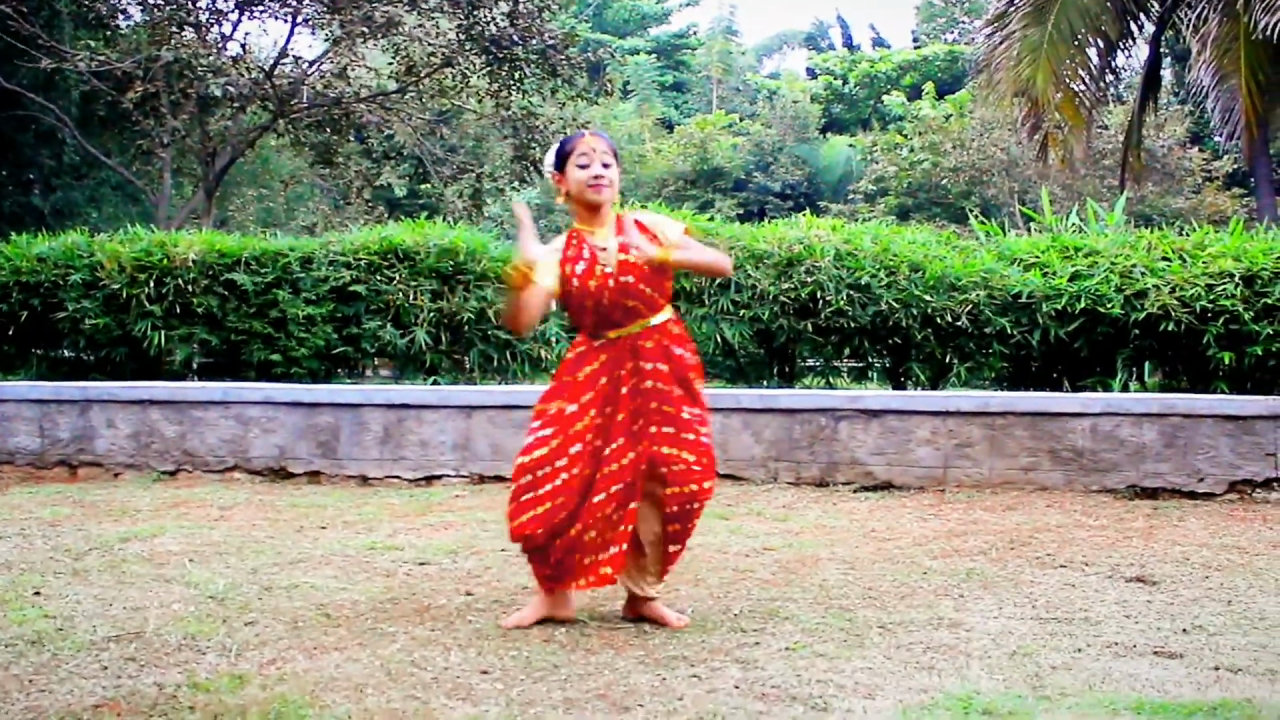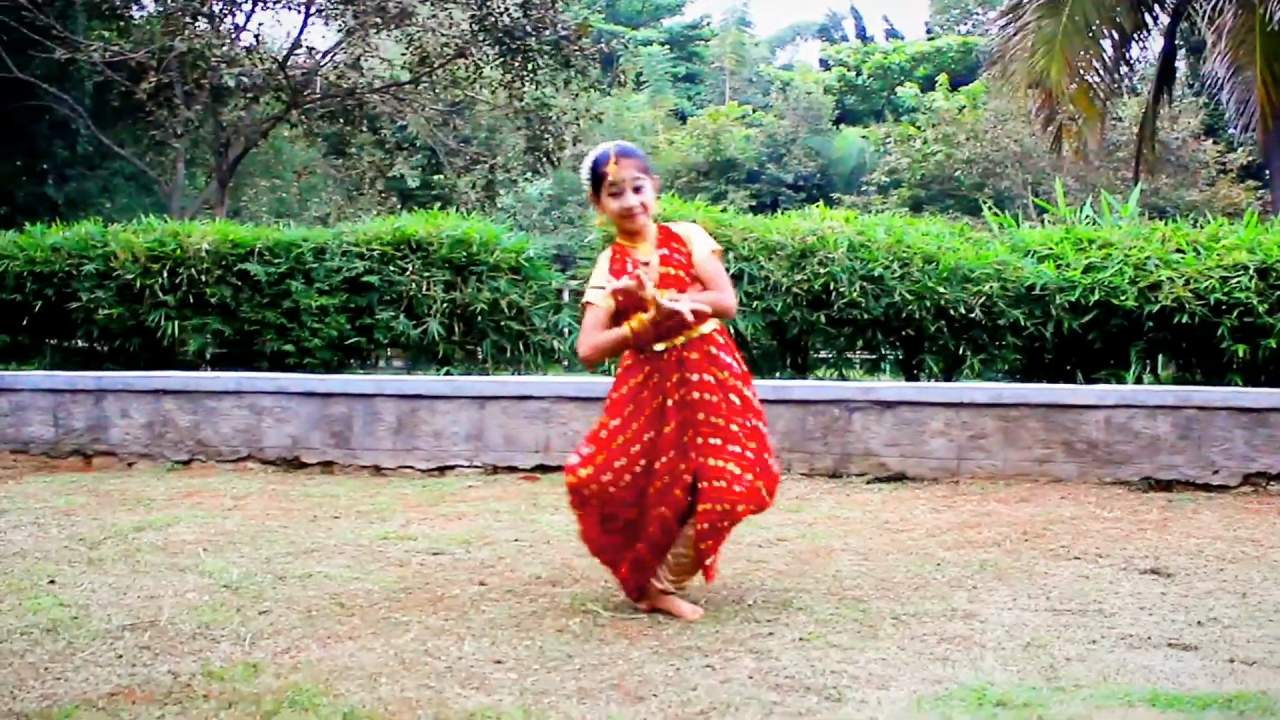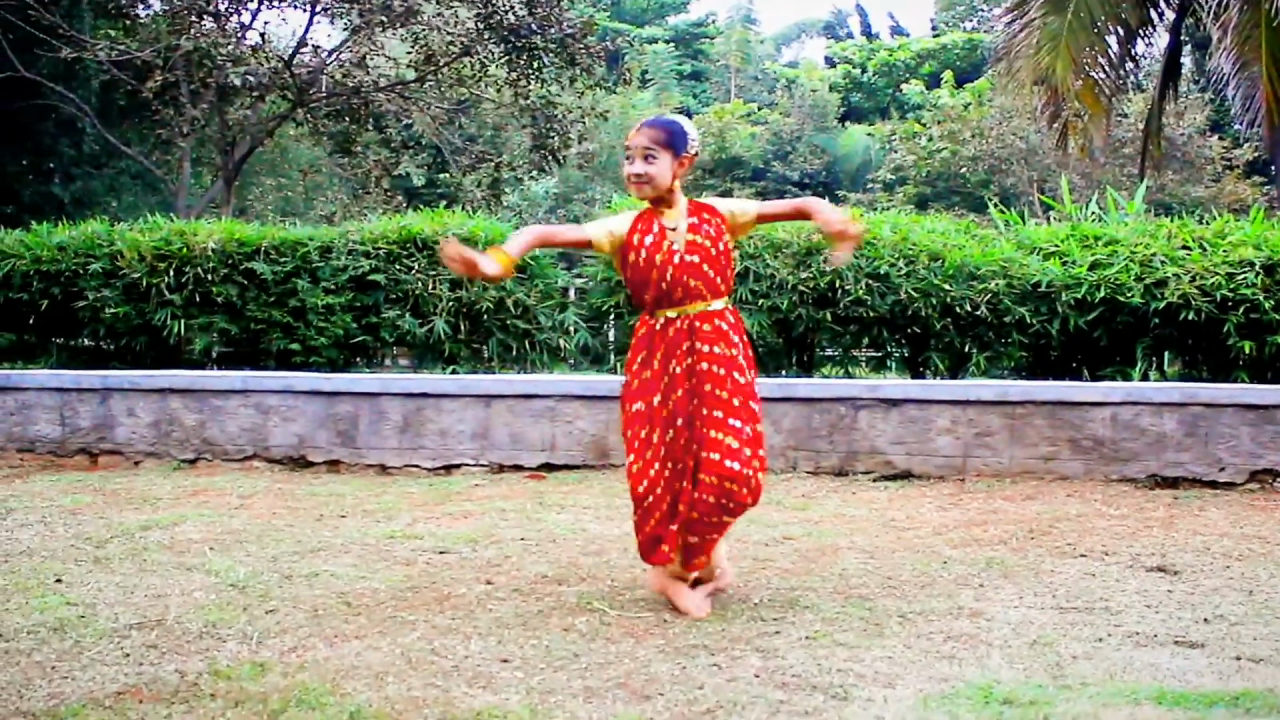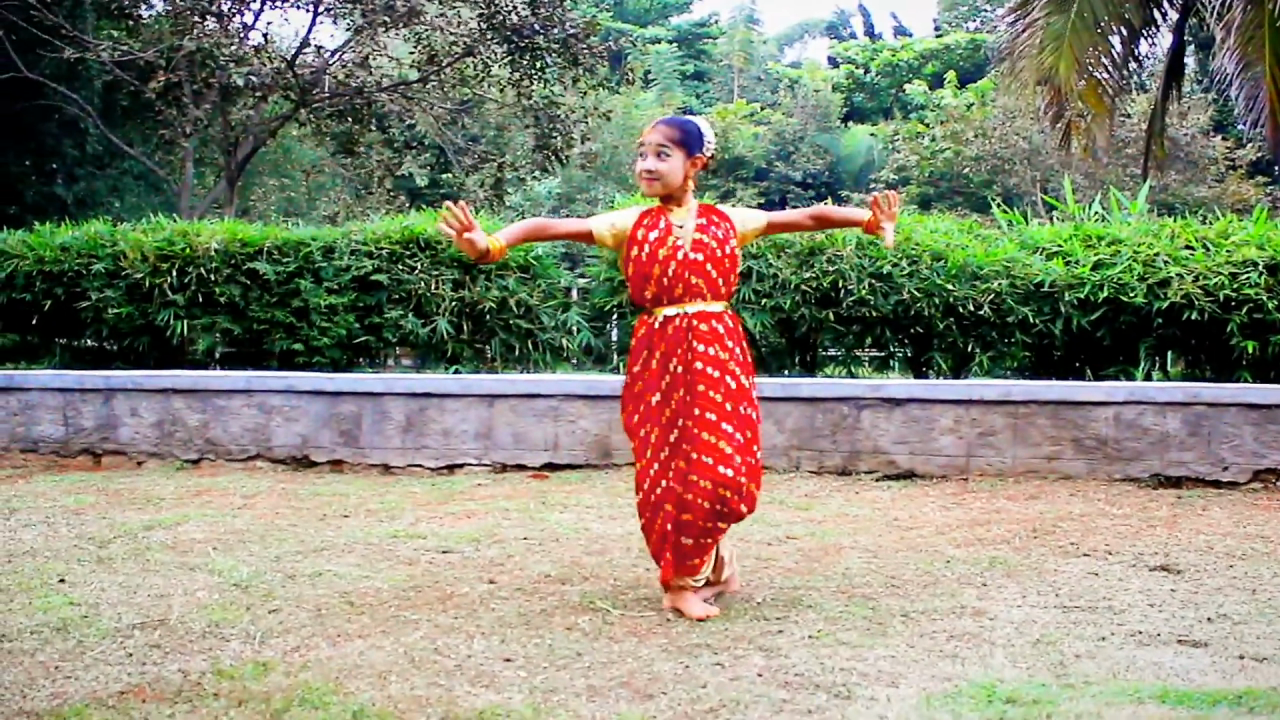
dt=0.3s
person 1, frame 1
left shoulder: (650, 228)
right shoulder: (557, 255)
left elbow: (722, 265)
right elbow: (520, 325)
left wrist: (657, 256)
right wrist: (524, 265)
left hip: (661, 364)
right hip: (598, 370)
left knee: (675, 481)
right knee: (553, 476)
left ankle: (643, 592)
right ankle: (554, 593)
person 1, frame 2
left shoulder: (686, 240)
right shoulder: (608, 271)
left elbow: (724, 302)
right elbow: (589, 353)
left wrist: (656, 294)
right wrist: (640, 321)
left hip: (710, 372)
right hip: (648, 380)
left knee: (726, 488)
right knee: (596, 477)
left ankle: (664, 584)
right ankle: (642, 573)
person 1, frame 3
left shoulder: (720, 214)
right shoulder: (624, 228)
left elbow: (799, 206)
right elbow: (545, 234)
left wrist: (834, 219)
right wrist: (496, 261)
left hip: (718, 347)
right hip: (658, 353)
left knee: (724, 464)
right knee: (662, 466)
left ankle: (686, 567)
right ankle: (697, 565)
person 1, frame 4
left shoulder: (728, 221)
right shoulder: (630, 223)
left elbow: (806, 217)
right elbow: (552, 226)
left wrist: (868, 220)
right wrist: (492, 244)
left hip: (716, 351)
right hip: (656, 353)
left knee: (716, 469)
right knee: (668, 470)
left ankle: (682, 579)
right ankle: (710, 561)
